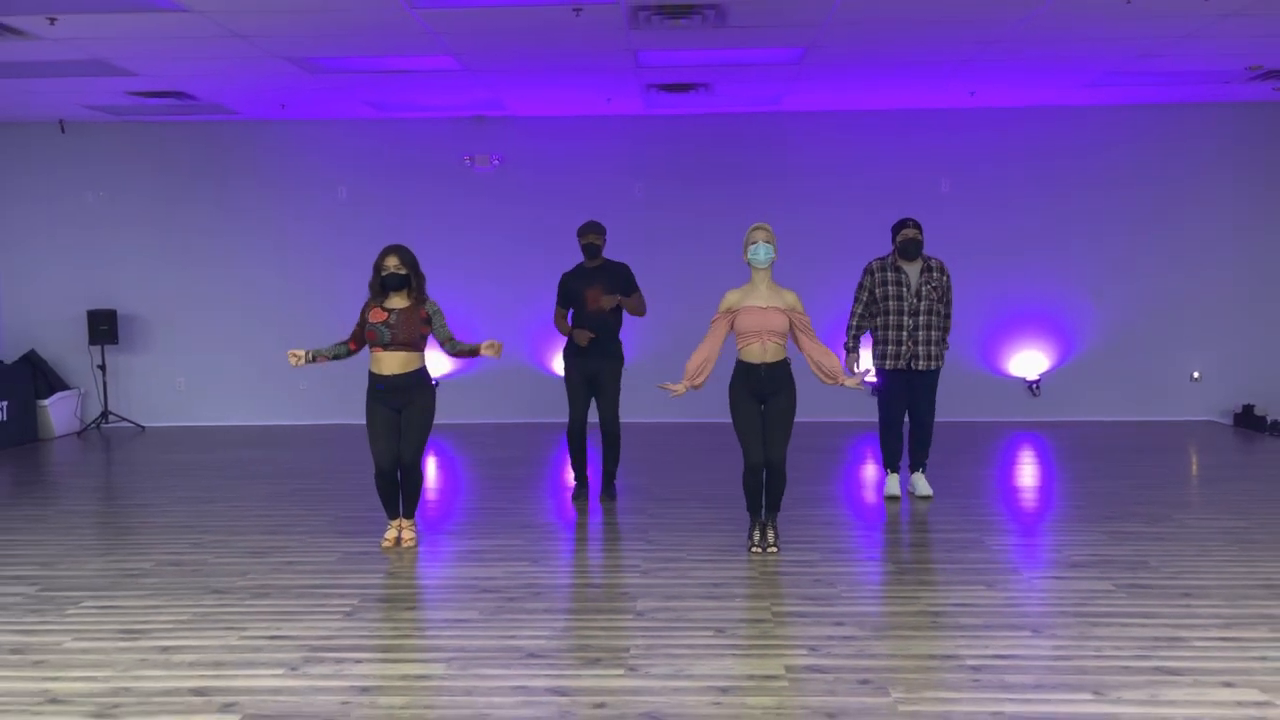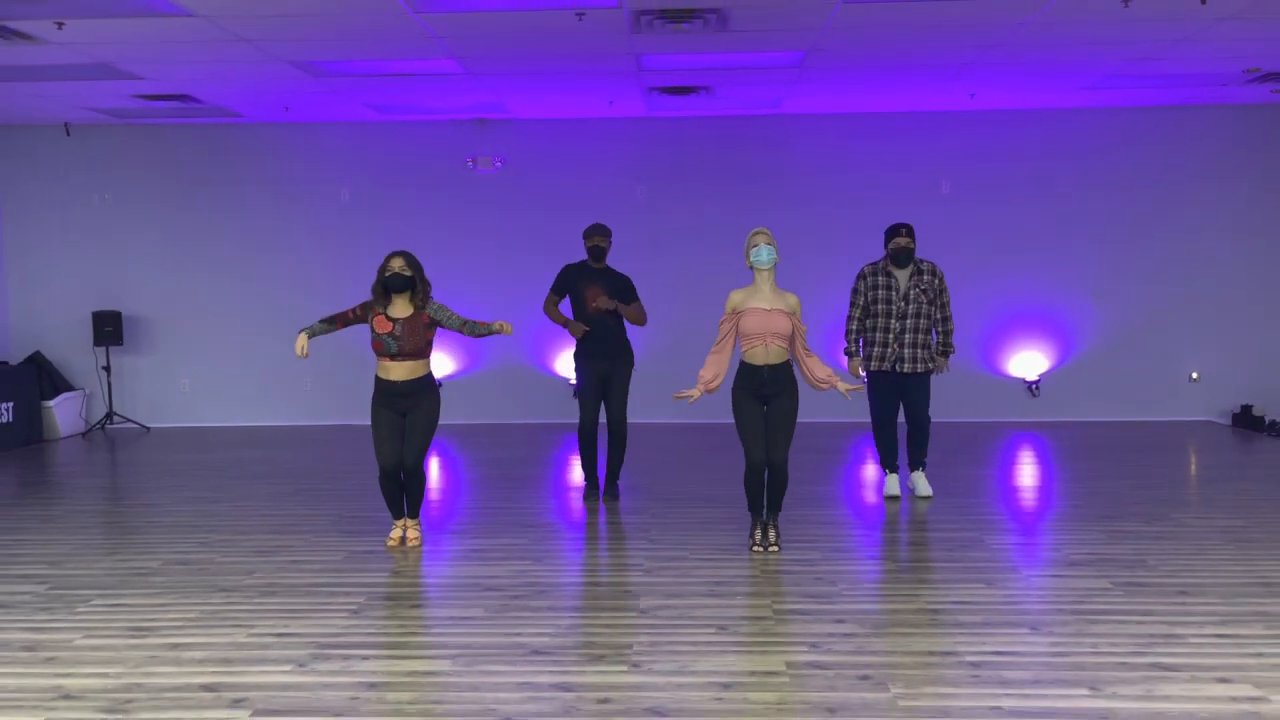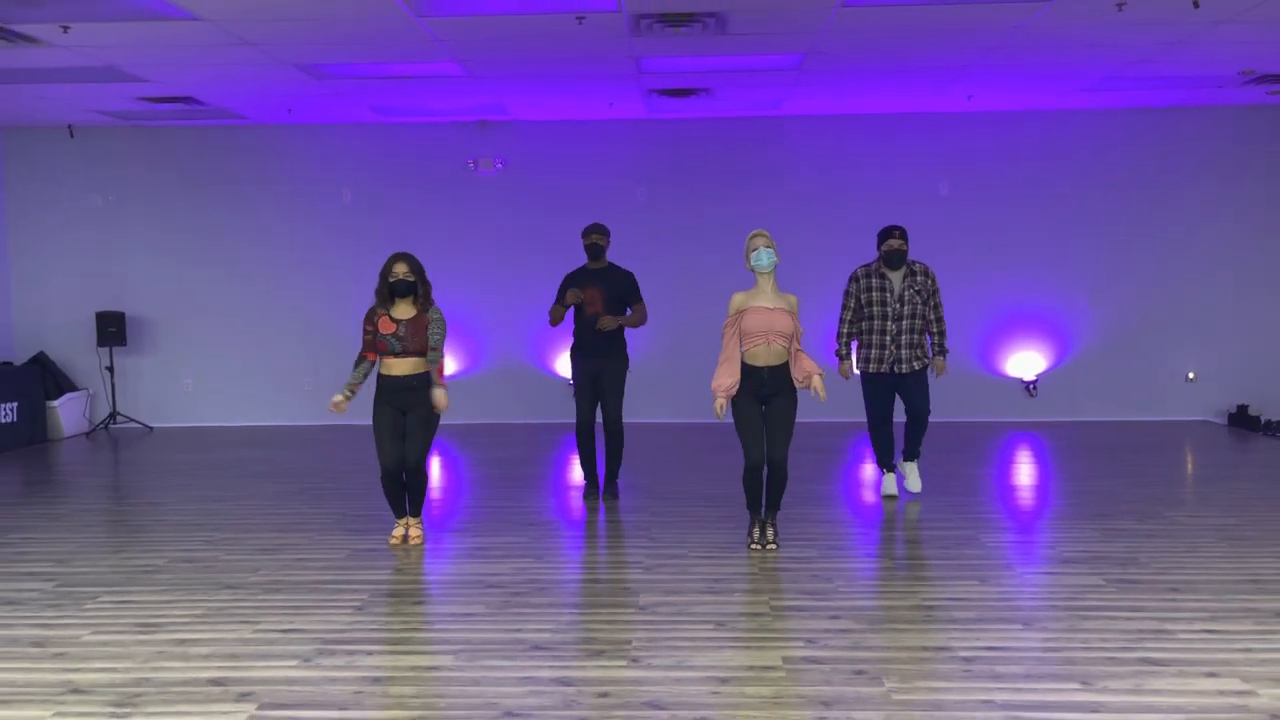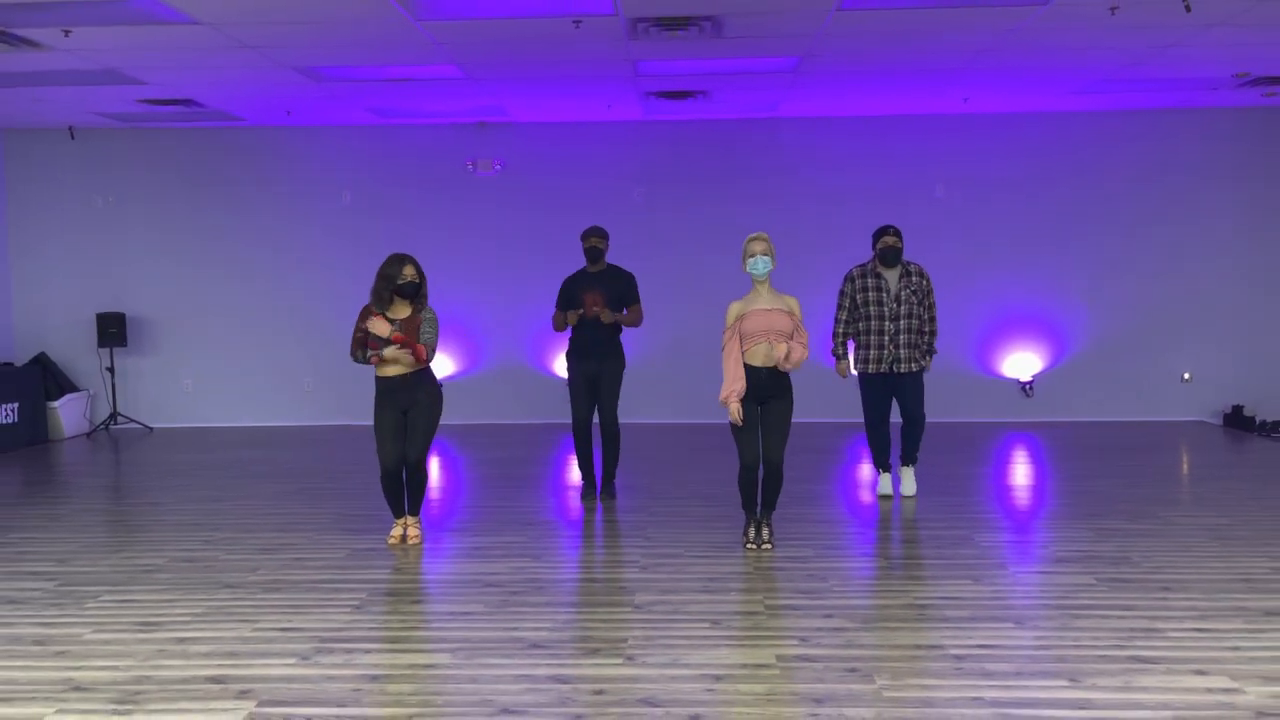
dt=0.3s
person 1, frame 1
left shoulder: (789, 299)
right shoulder: (733, 298)
left elbow: (810, 343)
right elbow: (711, 342)
left wrist: (842, 377)
right wrist: (687, 381)
left hip: (780, 382)
right hip: (745, 382)
left knee: (775, 459)
right knee: (754, 460)
left ankle: (770, 523)
right ankle: (755, 524)
person 1, frame 2
left shoulder: (791, 301)
right shoulder: (737, 298)
left elbow: (801, 350)
right elbow: (723, 346)
left wrist: (832, 380)
right wrist: (703, 385)
left hip: (782, 384)
right hip: (748, 384)
left knee: (778, 460)
right knee: (755, 459)
left ankle: (772, 522)
right ankle: (756, 523)
person 1, frame 3
left shoulder: (791, 301)
right shoulder: (740, 300)
left elbow: (795, 349)
right elbow: (730, 349)
left wrist: (812, 374)
right wrist: (722, 391)
left hip: (781, 385)
right hip: (748, 384)
left knee: (778, 459)
right knee: (754, 459)
left ankle: (771, 521)
right ankle: (755, 521)
person 1, frame 4
left shoulder: (789, 303)
right shoulder: (737, 307)
left elbow: (801, 347)
right elbow: (730, 354)
left wrist: (788, 350)
right wrist: (731, 395)
left hip: (778, 386)
right hip: (746, 385)
left knee: (773, 460)
right knee: (749, 460)
left ankle: (766, 519)
right ankle: (750, 520)
person 2, frame 1
left shoulder: (426, 307)
right shoulder: (371, 307)
left elbow: (450, 345)
right elbow: (352, 345)
left wrist: (478, 349)
right wrist: (311, 355)
left hip: (416, 390)
right hip: (379, 392)
left knee: (410, 461)
right knee: (384, 463)
left ankle: (409, 522)
right ankle: (393, 522)
person 2, frame 2
left shoulder: (429, 310)
right shoulder: (372, 310)
left elbow: (463, 325)
right elbow: (337, 322)
left wrist: (492, 327)
right wrist: (306, 333)
left hip: (423, 395)
right hip: (385, 397)
left knee: (412, 463)
right knee: (388, 465)
left ankle: (413, 522)
right ankle: (398, 522)
person 2, frame 3
left shoulder: (431, 314)
right shoulder: (376, 315)
left elbow: (436, 353)
right elbow: (367, 357)
left wrist: (439, 386)
right wrist: (348, 392)
left hip: (421, 393)
right hip: (387, 394)
left knee: (414, 462)
right knee: (390, 465)
left ankle: (415, 521)
right ankle: (400, 520)
person 2, frame 4
left shoulder: (424, 314)
right shoulder: (371, 312)
left elbow: (424, 354)
right elbow: (357, 352)
left wrist: (393, 333)
right wrist: (385, 355)
left hip: (422, 391)
right hip: (387, 395)
left knee: (415, 459)
right knee: (389, 464)
left ankle: (414, 519)
right ankle: (398, 520)
person 3, frame 1
left shoulder: (620, 271)
right shoulder: (569, 278)
left elbow: (640, 308)
right elbow: (559, 316)
left wrist: (618, 300)
right wrist: (572, 332)
left hip: (609, 358)
right hip: (576, 359)
left knee: (610, 420)
right knee: (577, 420)
left ankle: (609, 481)
right ankle: (581, 481)
person 3, frame 2
left shoulder: (621, 280)
right shoulder: (571, 273)
left elbow: (641, 318)
right elbow: (548, 306)
left wrist: (616, 306)
right wrist: (569, 324)
left hip: (620, 359)
right hip: (588, 359)
left knee: (617, 421)
right knee: (588, 421)
left ankle: (612, 481)
right ankle: (591, 481)
person 3, frame 3
left shoulder: (623, 278)
right shoulder: (573, 278)
left elbow: (642, 316)
right elbow: (553, 319)
left wrist: (619, 320)
right wrist: (566, 301)
left hip: (613, 359)
right hip: (582, 358)
left knee: (613, 419)
right knee: (584, 421)
left ankle: (612, 481)
right ankle: (591, 481)
person 3, frame 4
left shoulder: (623, 279)
right shoulder: (571, 283)
left elbow: (637, 317)
right elbow: (556, 322)
left wrist: (615, 317)
right wrist: (567, 322)
left hip: (610, 360)
right hip: (578, 360)
left knee: (609, 420)
right knee: (581, 420)
left ankle: (609, 480)
right ankle: (588, 480)
person 4, frame 1
left shoulder: (939, 270)
right shoulder: (875, 270)
left elbow: (945, 312)
right elbow: (860, 310)
left wrist: (941, 344)
right wrist: (852, 347)
left hip: (928, 360)
right hip: (890, 360)
left knee: (923, 419)
right knee: (891, 418)
left ankle: (917, 473)
right ankle: (892, 473)
person 4, frame 2
left shoulder: (932, 274)
right shoulder: (868, 275)
left elbow: (942, 316)
right elbow: (856, 316)
left wrist: (943, 351)
right wrist: (853, 353)
left hip: (917, 363)
right hip: (878, 362)
left knee: (919, 419)
right knee: (883, 420)
left ankle: (917, 473)
right ankle: (890, 474)
person 4, frame 3
left shoulder: (924, 275)
right shoulder: (860, 277)
left elbow: (935, 316)
right elbow: (848, 319)
left wrist: (939, 352)
right wrist: (844, 355)
left hip: (913, 362)
right hip: (874, 363)
left knee: (919, 413)
right knee: (879, 419)
left ankle: (910, 460)
right ankle: (888, 473)
person 4, frame 4
left shoulder: (918, 275)
right shoulder: (856, 277)
left elbow: (929, 316)
right elbow: (843, 318)
left wrist: (927, 351)
right wrist: (841, 354)
left hip: (910, 362)
right hip: (871, 363)
left knee: (915, 417)
right knee: (876, 420)
left ankle: (908, 467)
right ankle: (883, 473)
